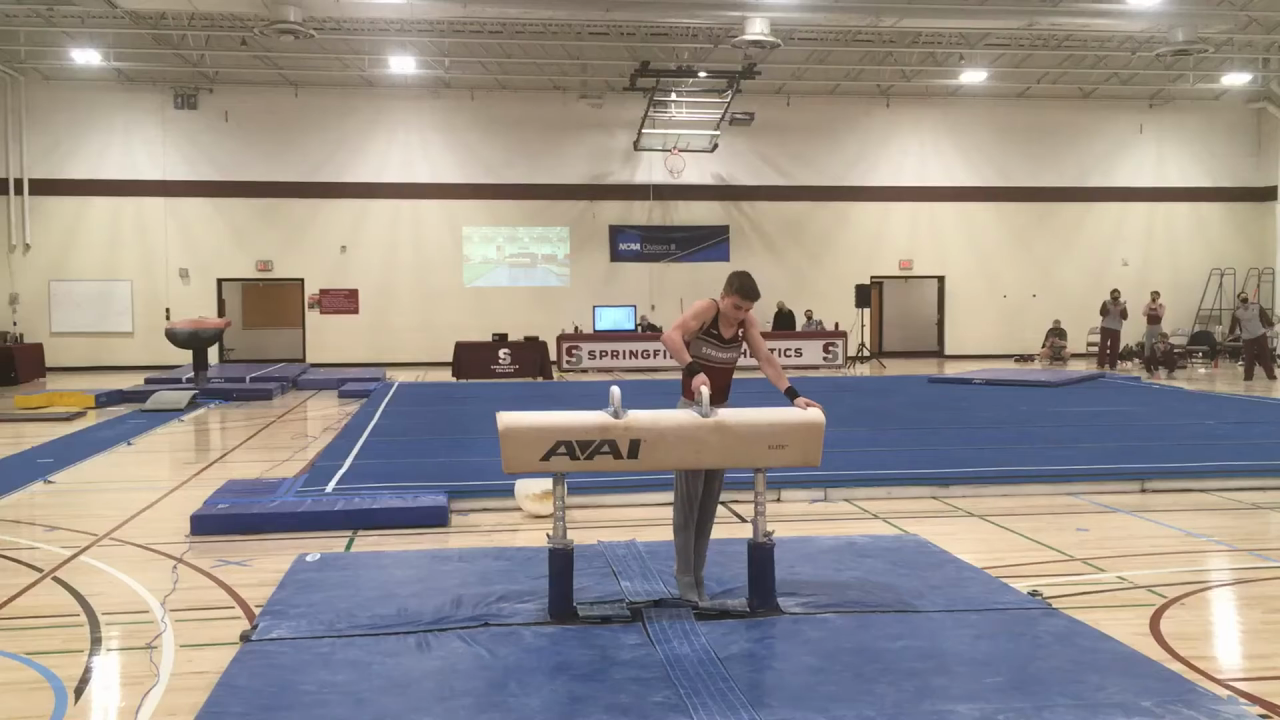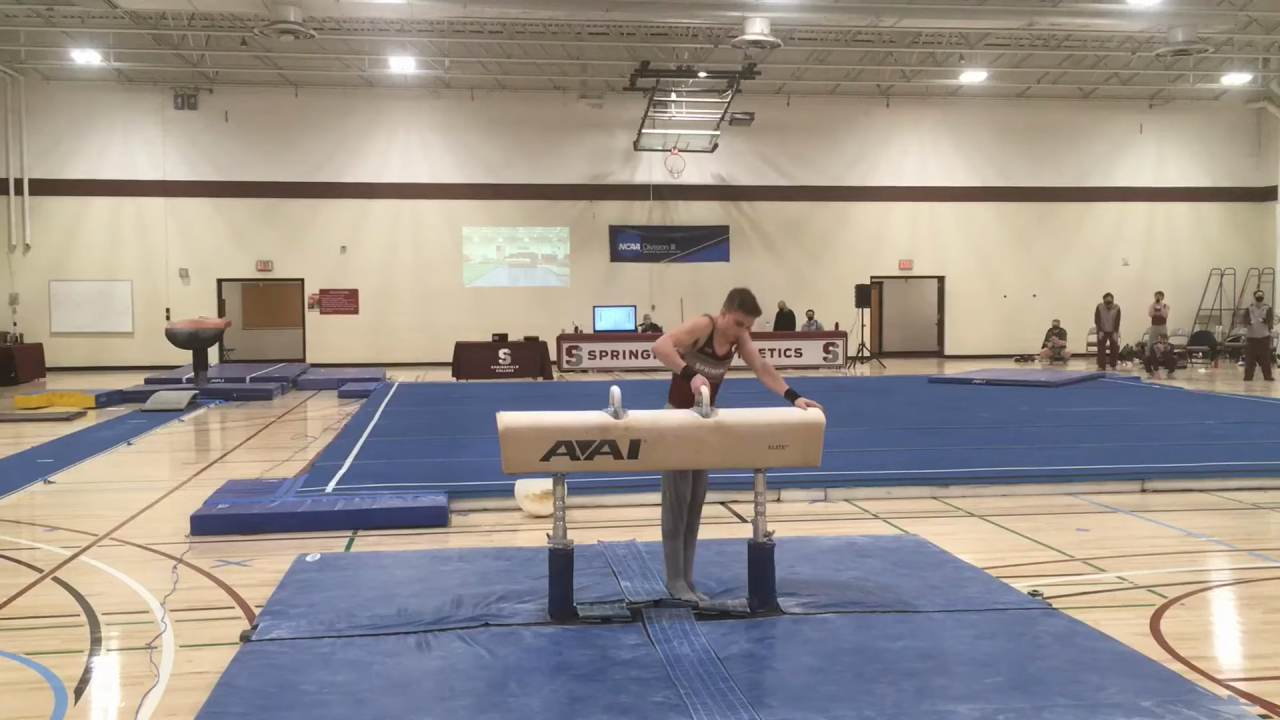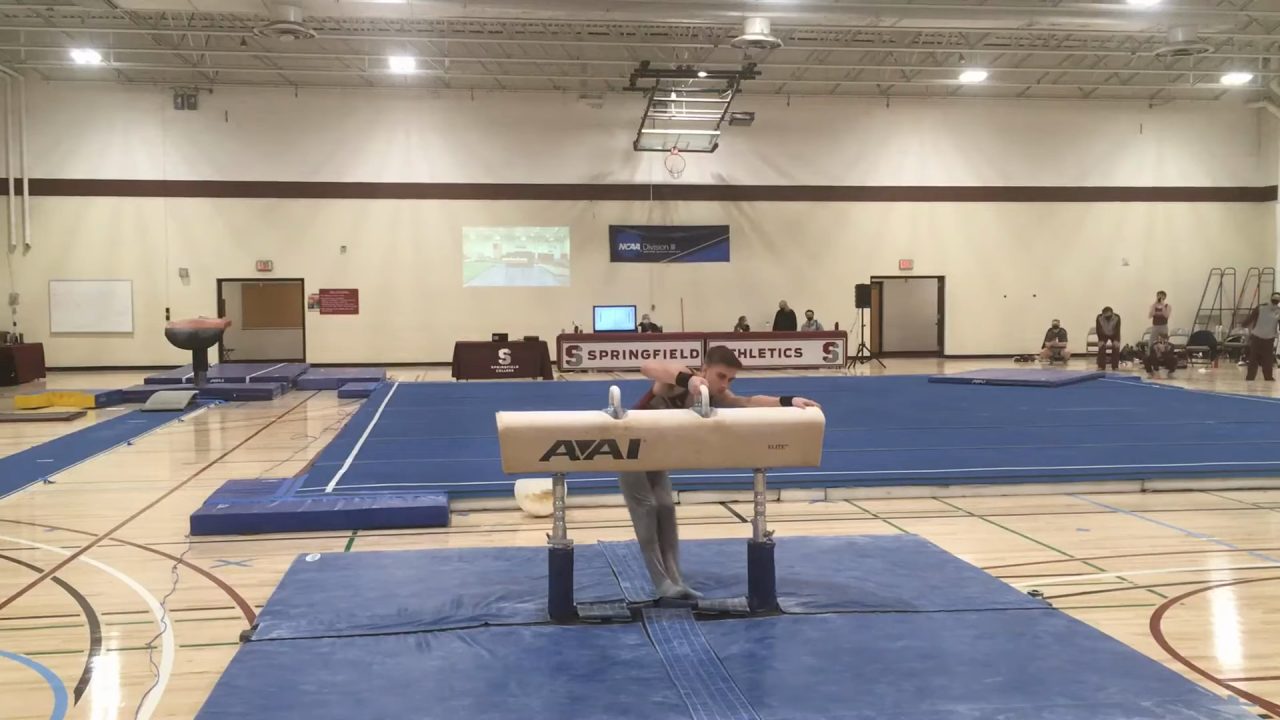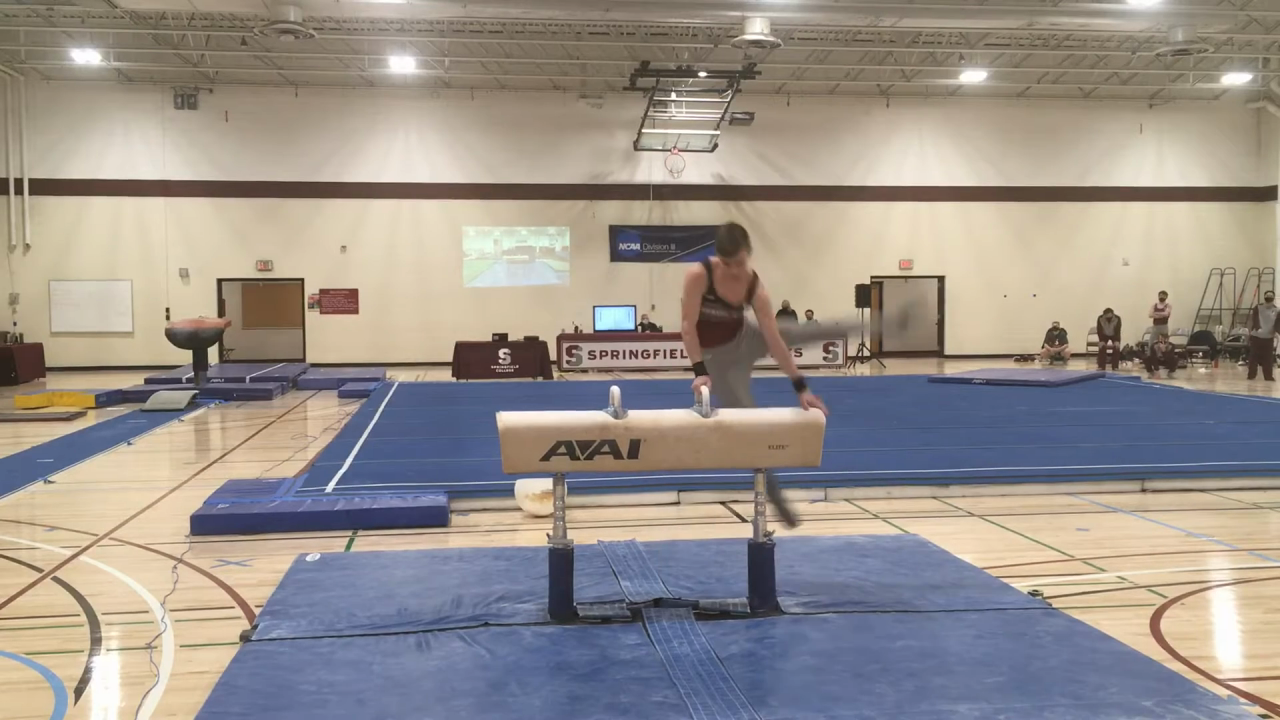
dt=0.5s
person 1, frame 1
left shoulder: (747, 322)
right shoulder: (705, 309)
left elbow: (766, 360)
right elbow: (670, 336)
left wrist: (792, 395)
right wrist: (693, 371)
left hip: (721, 412)
right hip: (692, 410)
left knee: (710, 499)
right knee: (689, 497)
left ankle: (697, 576)
right ankle: (685, 577)
person 1, frame 2
left shoulder: (738, 337)
right shoulder: (701, 325)
left elbow: (762, 368)
right elbow: (661, 346)
left wrist: (793, 397)
right wrist: (690, 375)
left knee: (695, 500)
right knee: (677, 499)
left ankle: (686, 578)
right ankle: (675, 580)
person 1, frame 3
left shoulder: (715, 394)
right shoulder: (682, 375)
left elbow: (749, 401)
right elbow: (648, 367)
left wrist: (788, 401)
right wrist: (687, 380)
left knee: (665, 507)
right knee: (645, 507)
left ankle: (673, 581)
right ankle: (663, 583)
person 1, frame 4
left shoulder: (754, 284)
right shoulder: (697, 274)
left elbow: (774, 338)
right elbow: (688, 326)
left wrist: (800, 387)
right wrist: (699, 372)
left hip: (746, 338)
right hip: (720, 358)
left knee: (810, 333)
right ankle: (775, 496)
